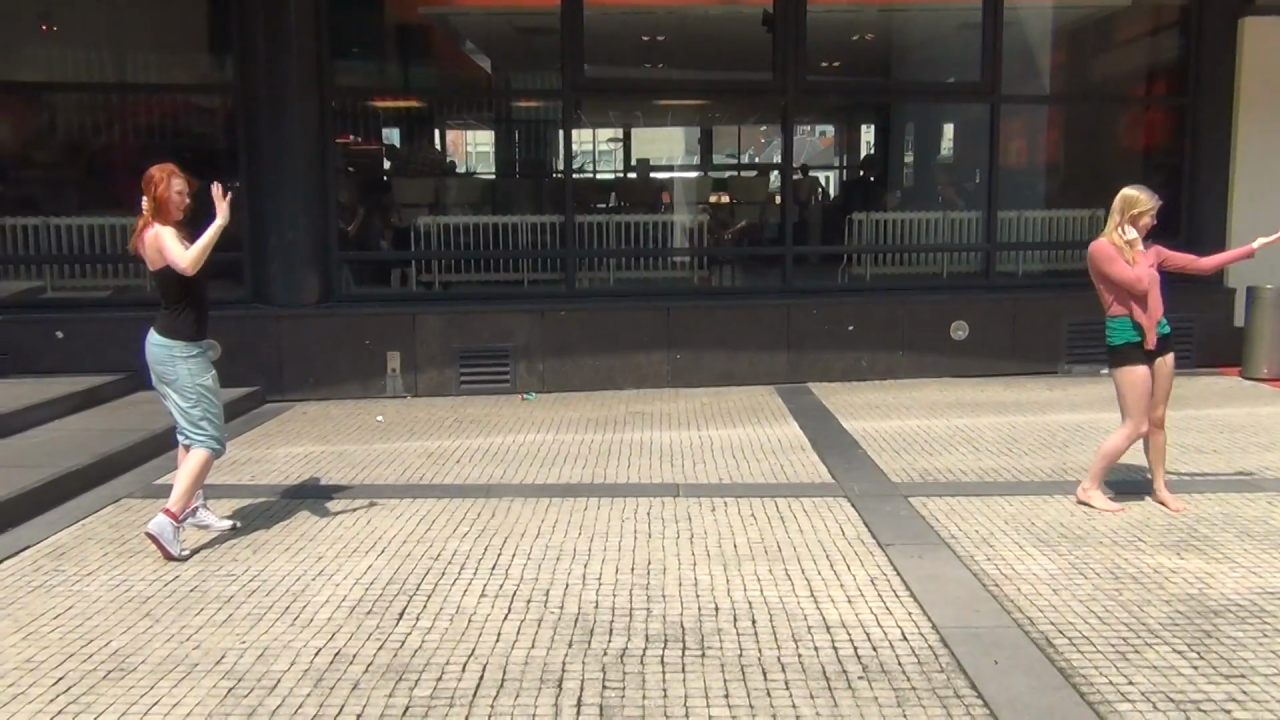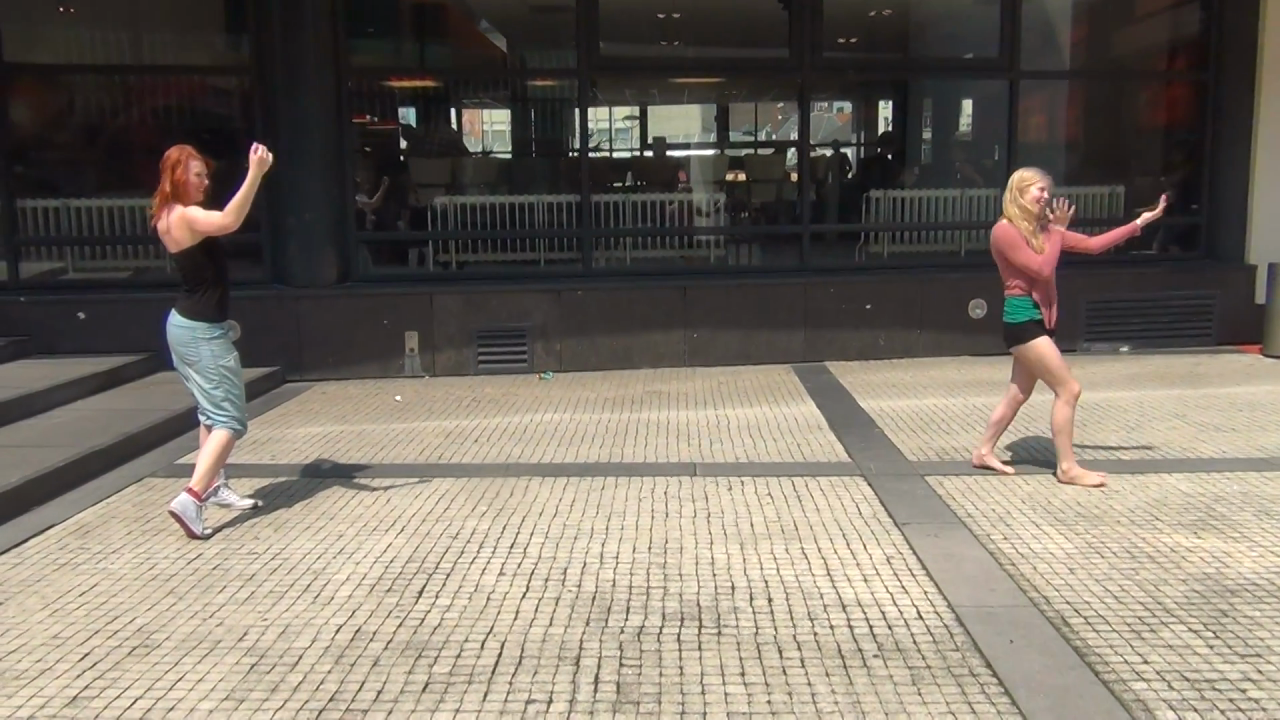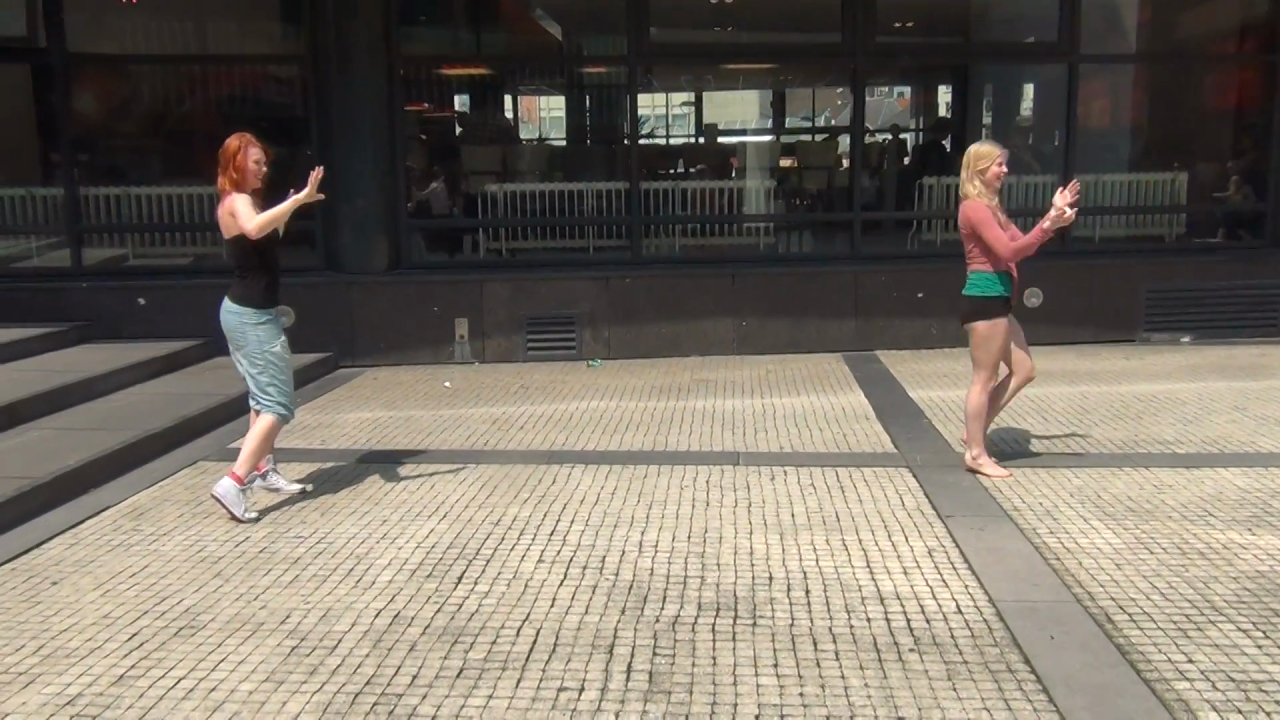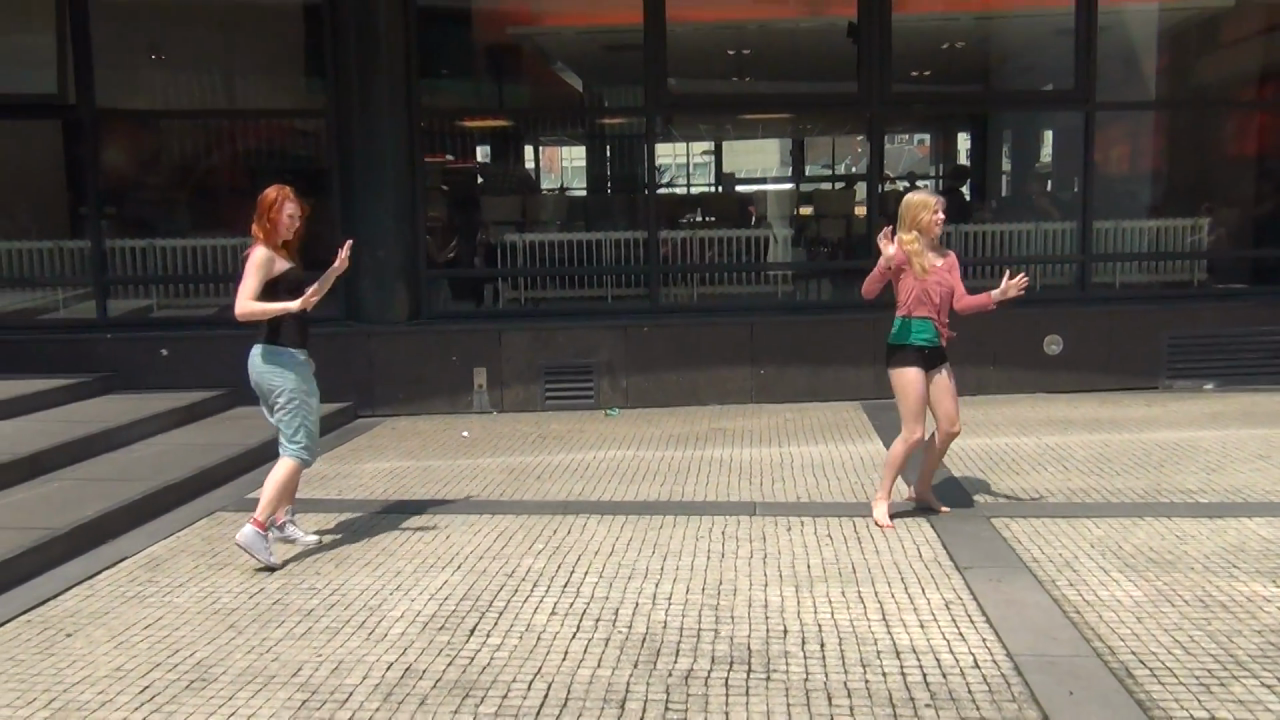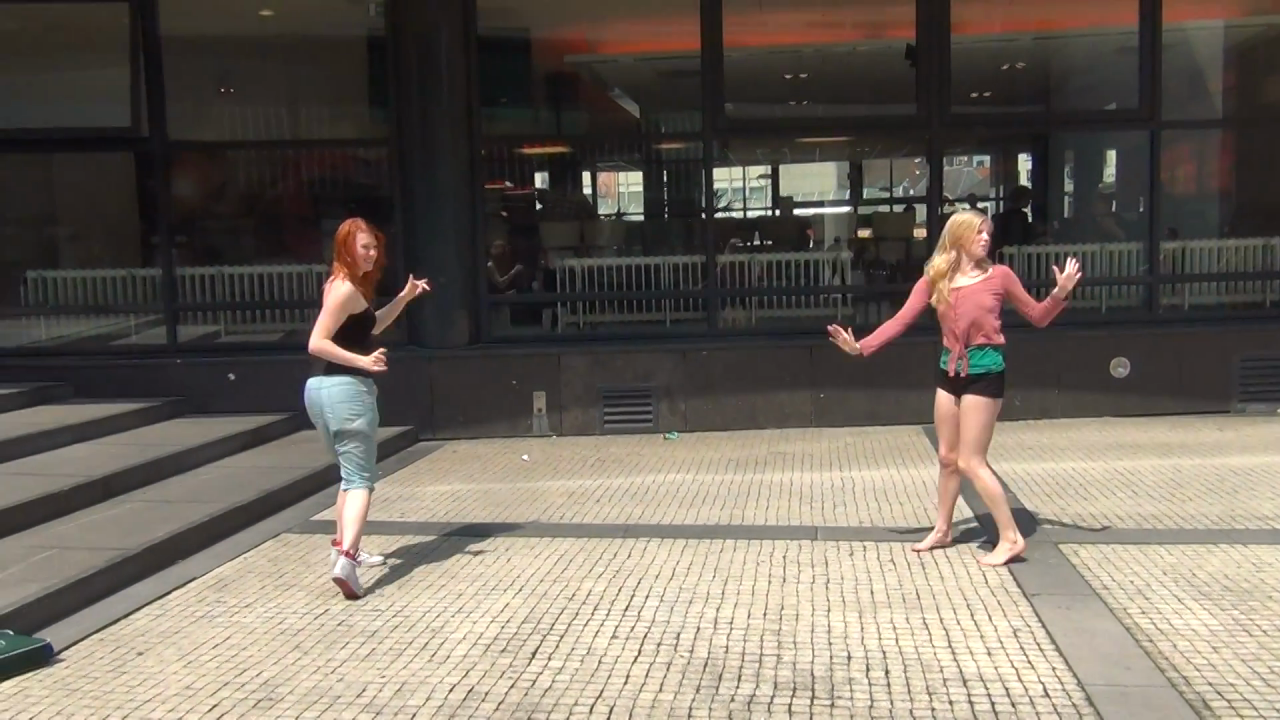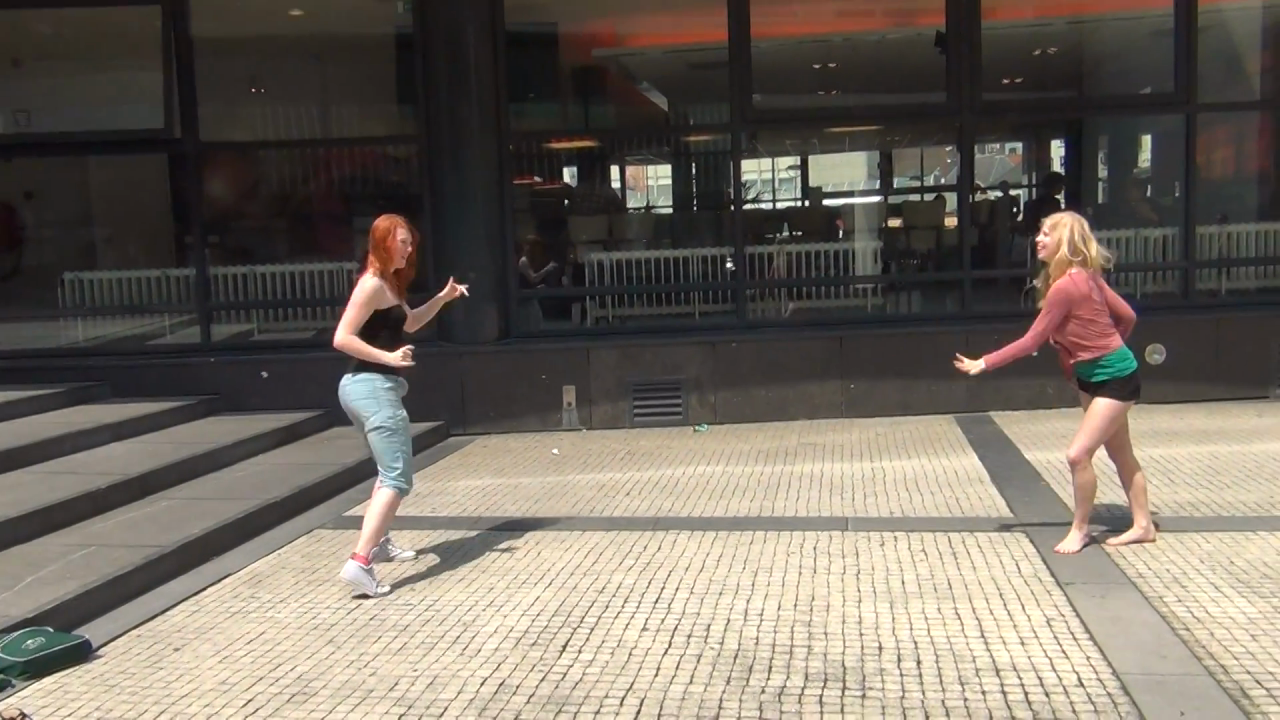
dt=0.7s
person 1, frame 1
left shoulder: (156, 232)
right shoulder: (160, 234)
right elbow: (188, 265)
right wrist: (218, 222)
left hip: (168, 344)
right hip: (180, 349)
left knee: (191, 431)
right knee: (208, 438)
left ankle: (192, 506)
right ankle: (167, 520)
person 1, frame 2
left shoulder: (169, 218)
right shoulder: (185, 216)
right elbow: (228, 222)
right wrist: (255, 175)
left hip: (188, 324)
right hip: (203, 331)
left knee: (212, 412)
right knee: (230, 419)
left ankle: (214, 486)
right ankle: (191, 499)
person 1, frame 3
left shoulder: (239, 202)
right shoulder: (237, 201)
left elbow: (265, 239)
right elbow: (255, 229)
left wrist: (293, 206)
right wrist: (298, 200)
left hip: (248, 311)
right hip: (252, 315)
left knee: (266, 397)
right knee: (277, 404)
left ankle: (263, 470)
right ankle: (234, 483)
person 1, frame 4
left shoulder: (283, 253)
right shoulder: (261, 254)
left elbow: (301, 303)
right elbow: (243, 309)
left wrist: (334, 272)
right wrist: (291, 305)
left hip: (289, 361)
right hip: (278, 361)
left knee: (298, 446)
right knee: (299, 448)
left ankle: (282, 521)
right ankle: (256, 527)
person 1, frame 5
left shoulder: (345, 285)
right shoulder: (344, 288)
left elbow: (367, 328)
right elbow: (316, 343)
left wrist: (403, 298)
right wrist: (363, 362)
left hip: (318, 389)
right hip: (345, 390)
left knee: (352, 475)
right knee: (359, 478)
left ankle: (344, 547)
right ankle: (345, 559)
person 1, frame 6
left shoulder: (389, 282)
right shoulder: (372, 284)
left elbow: (405, 324)
right elbow: (342, 338)
left wrist: (442, 298)
right wrist: (389, 358)
left hip: (363, 387)
right hip: (373, 388)
left knee: (390, 471)
right knee: (397, 477)
left ankle: (378, 542)
right ankle: (359, 562)
person 2, frame 1
left shoulder: (1150, 251)
right shoulder: (1101, 249)
left elbow: (1201, 265)
right elbow: (1138, 283)
left wrist: (1253, 248)
right wrist: (1138, 249)
left hip: (1157, 338)
right hip: (1125, 342)
left knee: (1156, 419)
right knee: (1136, 426)
left ankle: (1160, 489)
right ankle: (1088, 488)
person 2, frame 2
left shoulder: (1042, 229)
right shoulder: (1004, 231)
left elbow: (1091, 245)
right elbow: (1042, 269)
left wrist: (1140, 223)
right wrist: (1057, 230)
left hip: (1038, 319)
right hip: (1024, 321)
left knee: (1018, 394)
right knee: (1069, 390)
left ankle: (984, 452)
right ankle: (1068, 466)
person 2, frame 3
left shoulder: (990, 206)
right shoulder: (974, 208)
left elbow: (1023, 243)
right elbow: (1013, 251)
left wrist: (1054, 211)
right wrist: (1049, 225)
left hip: (995, 300)
right hip: (985, 300)
left knee: (1024, 371)
right knee: (984, 379)
left ankle: (975, 435)
right ankle: (976, 454)
person 2, frame 4
left shoulder: (948, 258)
right shoulder: (902, 252)
left elbow: (961, 303)
right elbow: (868, 292)
left wrist: (997, 295)
right wrist: (886, 263)
left hip: (935, 349)
right hip: (906, 347)
left knee: (950, 428)
right knee: (913, 433)
left ankle: (923, 490)
right ankle: (881, 498)
person 2, frame 5
left shoulder: (999, 276)
right shoulder: (933, 280)
left elbow: (1038, 316)
right elbow: (901, 321)
left wrist: (1060, 293)
right wrist: (861, 346)
left hip: (984, 373)
right hip: (951, 374)
left knee: (969, 461)
right knee: (948, 458)
left ankle: (1011, 539)
right ankle: (942, 531)
person 2, frame 6
left shoulder: (1065, 286)
right shoulder: (1086, 278)
left elbow: (1031, 341)
right elbow: (1128, 316)
left wrist: (984, 363)
left hip: (1114, 378)
right hip: (1095, 374)
left knee: (1078, 455)
right knee: (1120, 454)
left ankle: (1079, 528)
right ankle: (1142, 525)
